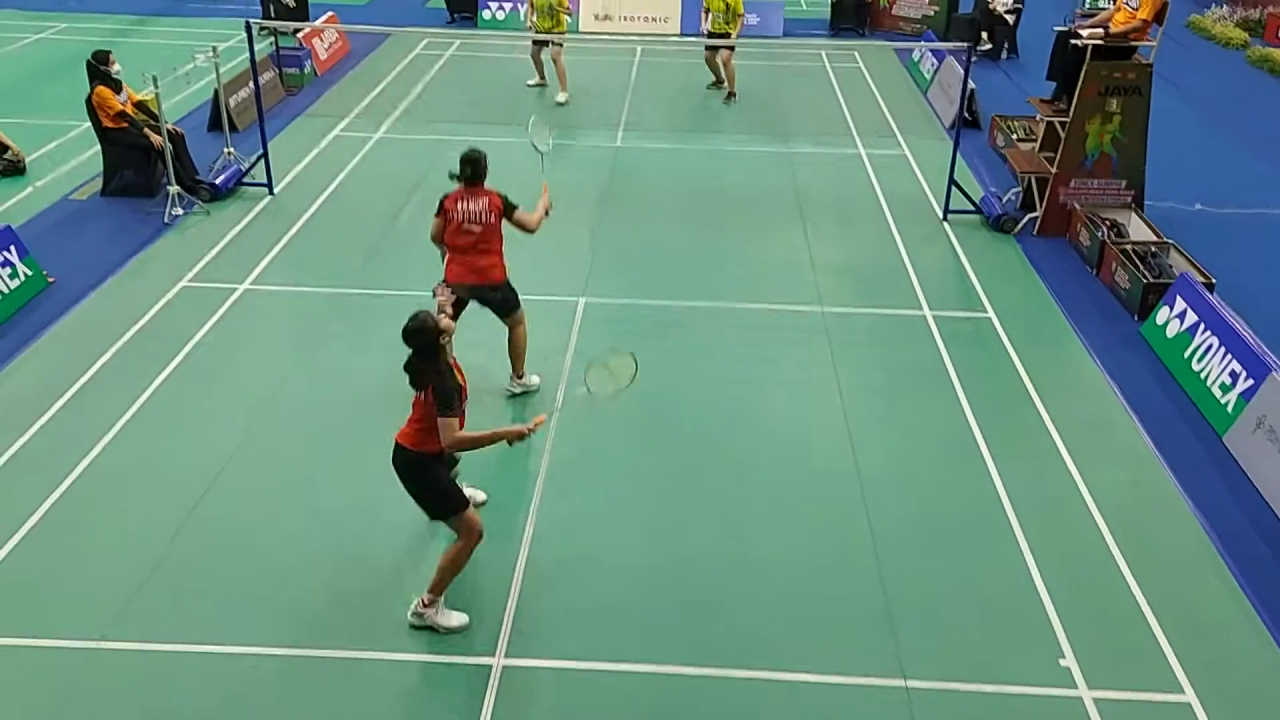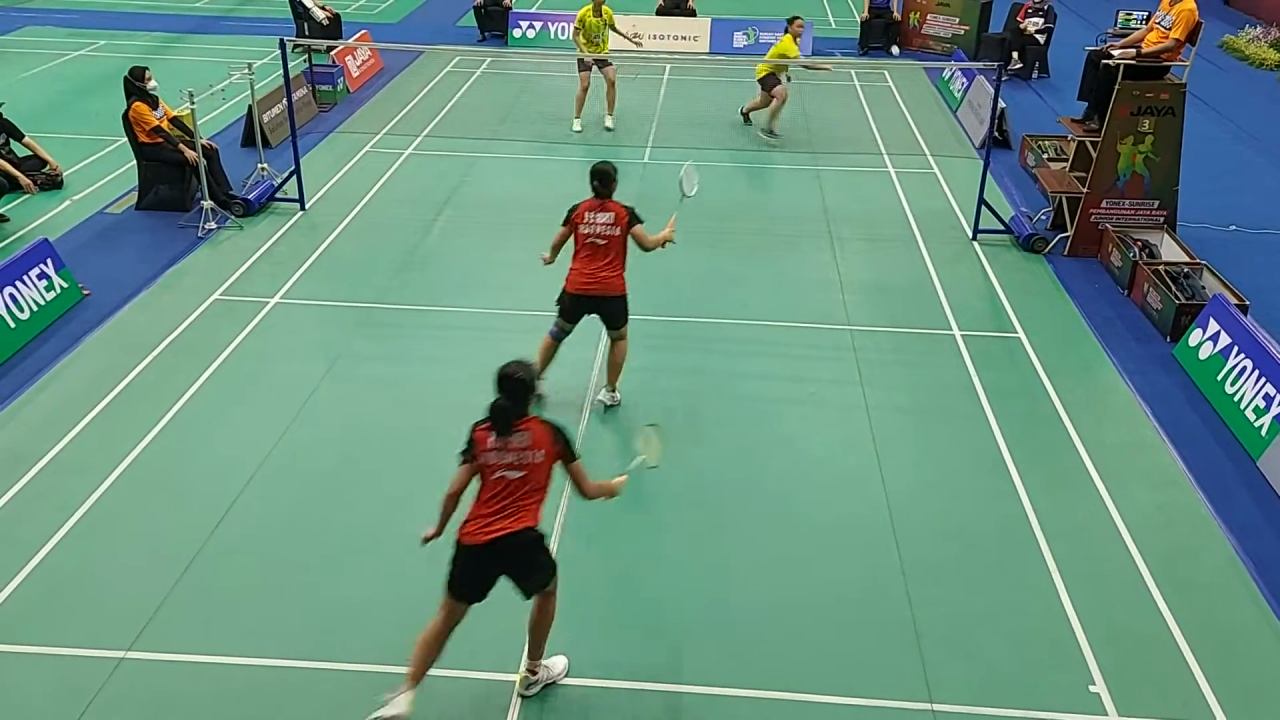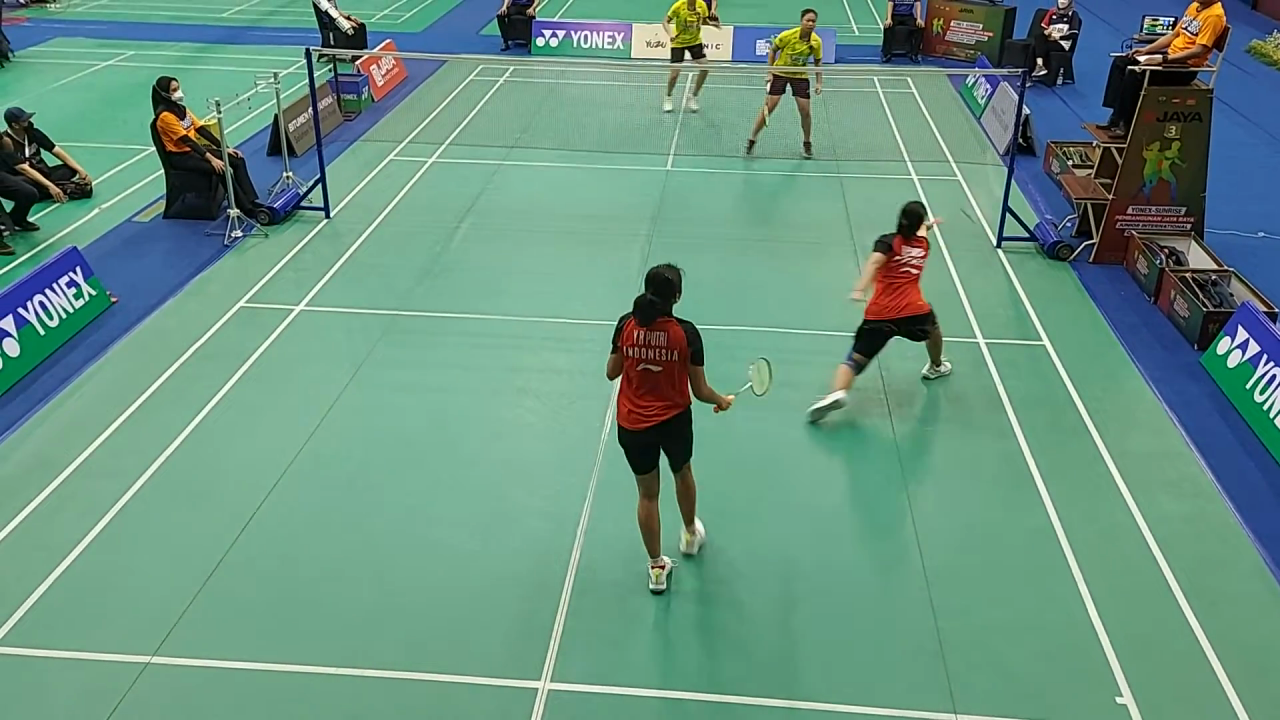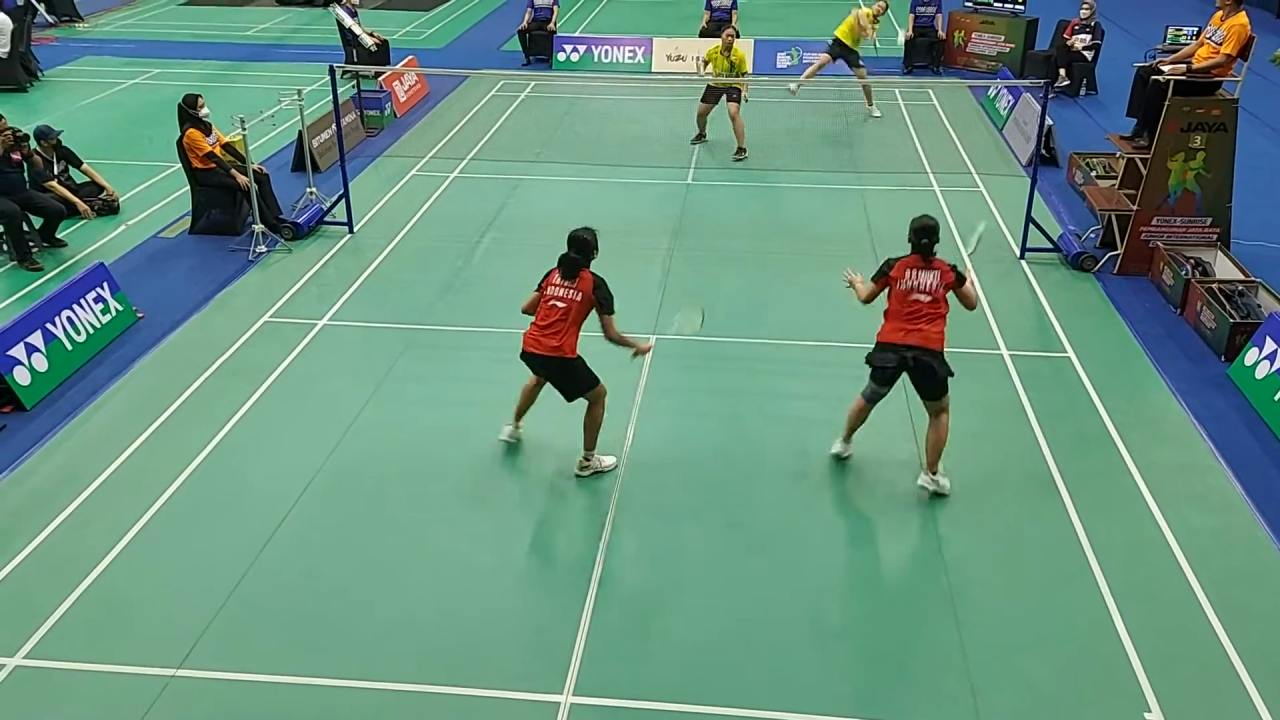
dt=1s
person 1, frame 1
left shoulder: (430, 359)
right shoulder: (442, 382)
right elbow: (451, 441)
left wrist: (441, 308)
right wrist: (506, 433)
left hip: (414, 450)
right hip: (418, 462)
left knee: (450, 467)
right knee: (471, 532)
left ankle: (450, 494)
right ankle: (428, 607)
person 1, frame 2
left shoulder: (481, 434)
right shoulder: (550, 434)
left elbow: (455, 491)
right elbow: (587, 490)
left wrist: (438, 528)
right wrist: (613, 487)
left hip: (476, 541)
right hip: (521, 540)
left knee: (447, 616)
right knee: (548, 590)
right ankle: (534, 672)
person 1, frame 3
left shoulder: (626, 324)
right shoulder: (686, 333)
left elbow: (611, 373)
right elbow: (700, 391)
right wrist: (721, 401)
left hip: (631, 424)
right hip: (673, 419)
left knee: (648, 494)
right knee: (683, 473)
left ankle: (656, 568)
right ankle: (690, 534)
person 1, frame 4
left shoulder: (553, 274)
right shoulder: (595, 284)
left elbow: (527, 308)
right elbow: (611, 334)
right wrist: (637, 346)
left hip: (530, 349)
right hip: (559, 356)
left knee: (539, 378)
right knee: (598, 396)
left ankle: (513, 428)
right ankle: (588, 460)
person 2, frame 1
left shoulder: (448, 201)
right shoulder: (497, 201)
left elbow: (435, 236)
right elbow: (531, 225)
right wrist: (543, 205)
left hip: (457, 279)
right hip: (491, 279)
right knee: (517, 322)
right ankle: (518, 378)
person 2, frame 2
left shoulder: (577, 211)
right shoulder: (624, 213)
left elbow: (557, 243)
right elbow: (647, 244)
left wrist: (550, 257)
right wrist: (665, 235)
left hip: (576, 288)
right hip: (612, 291)
left knee: (557, 333)
right knee: (618, 338)
left ankle: (535, 378)
right ankle: (610, 391)
person 2, frame 3
left shoulder: (888, 242)
right shoulder: (923, 244)
left elbow: (874, 263)
left wrist: (860, 288)
right wrist: (927, 227)
left hip: (879, 316)
right hip: (915, 312)
left knee: (854, 363)
right knee: (932, 328)
left ankle: (836, 394)
right ankle: (936, 367)
person 2, frame 4
left shoulder: (894, 266)
right shoulder: (948, 271)
left elbow: (866, 297)
right elbow: (971, 303)
left wrist: (856, 282)
right wrist: (967, 280)
left hip: (891, 344)
right hip: (927, 349)
left knee: (870, 397)
right knee: (939, 412)
left ankle: (844, 442)
right ankle: (932, 474)
